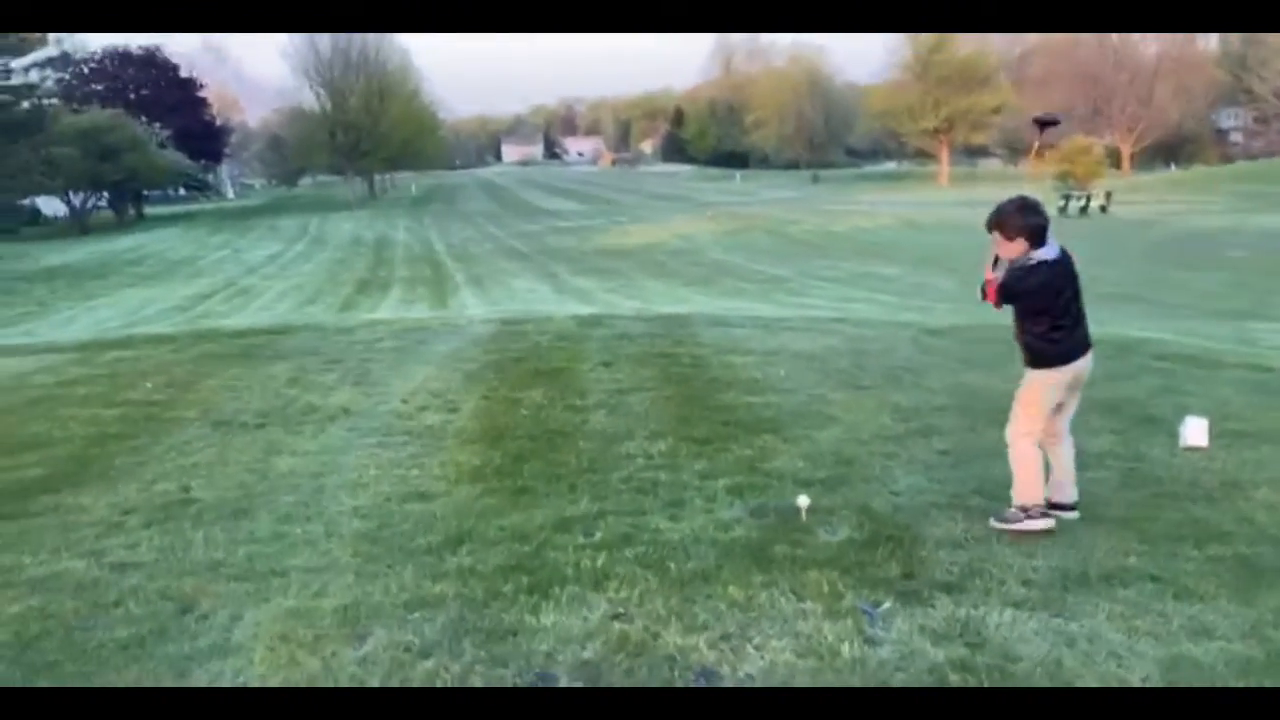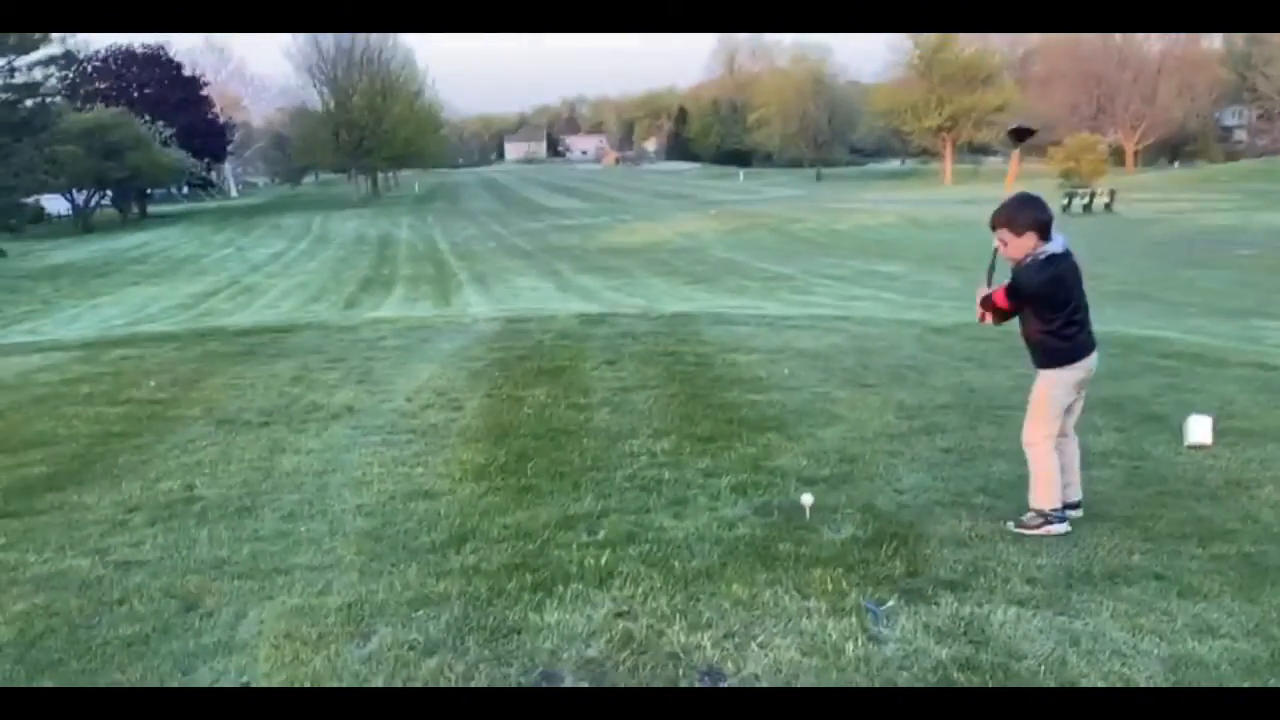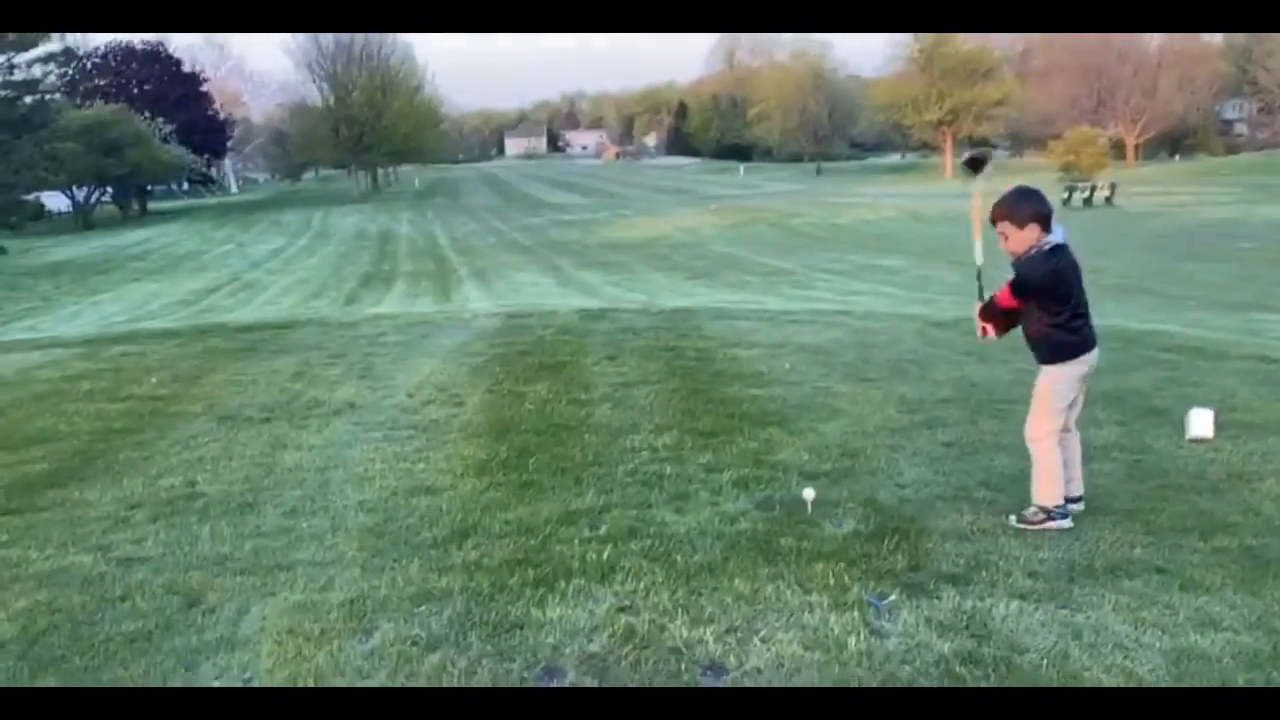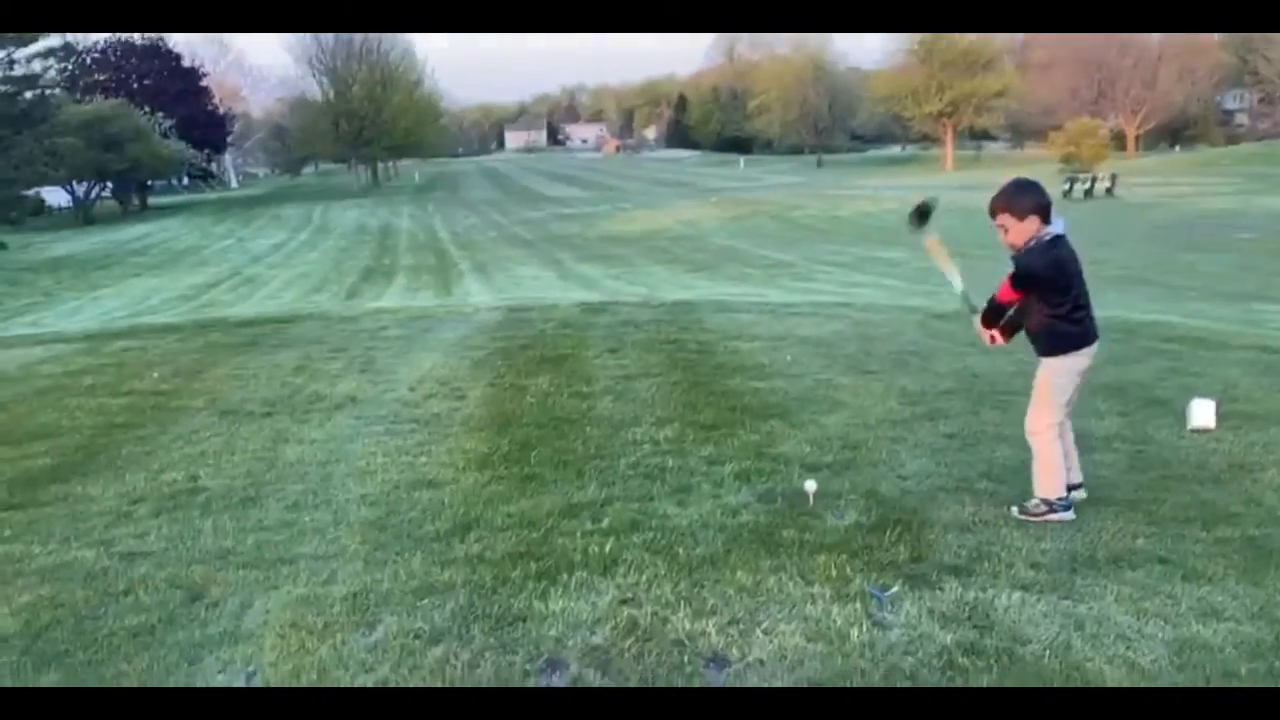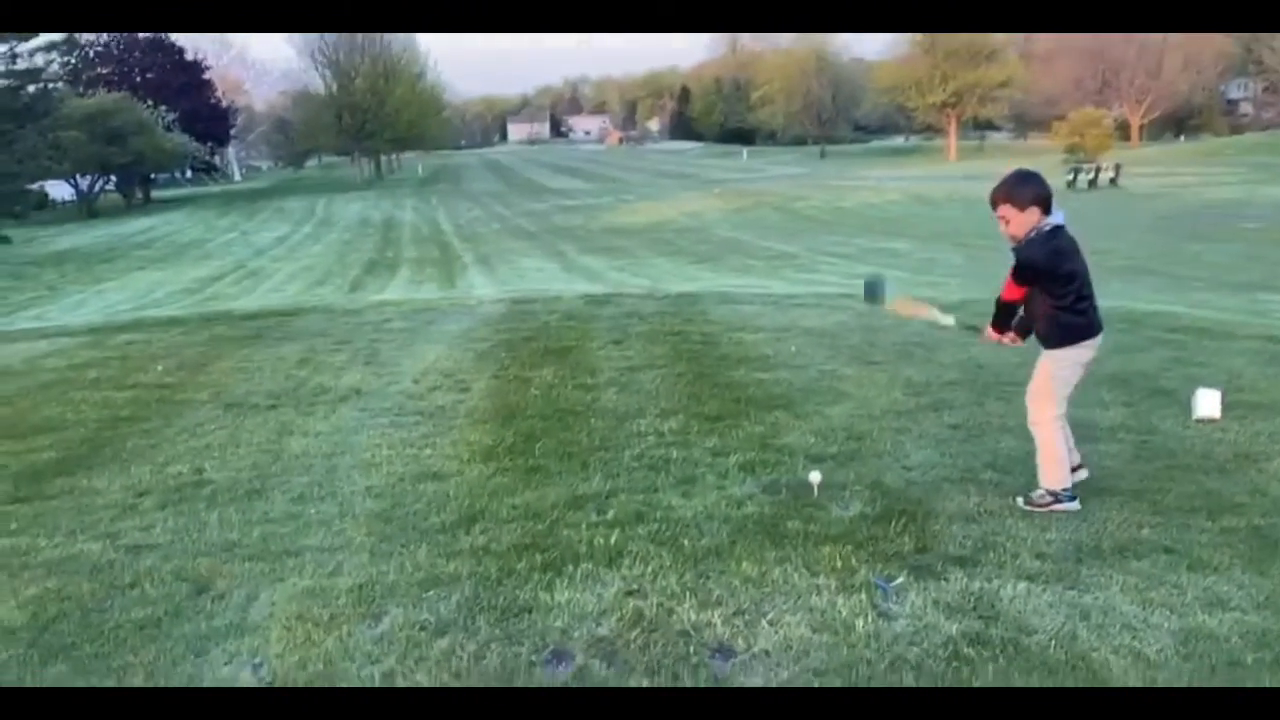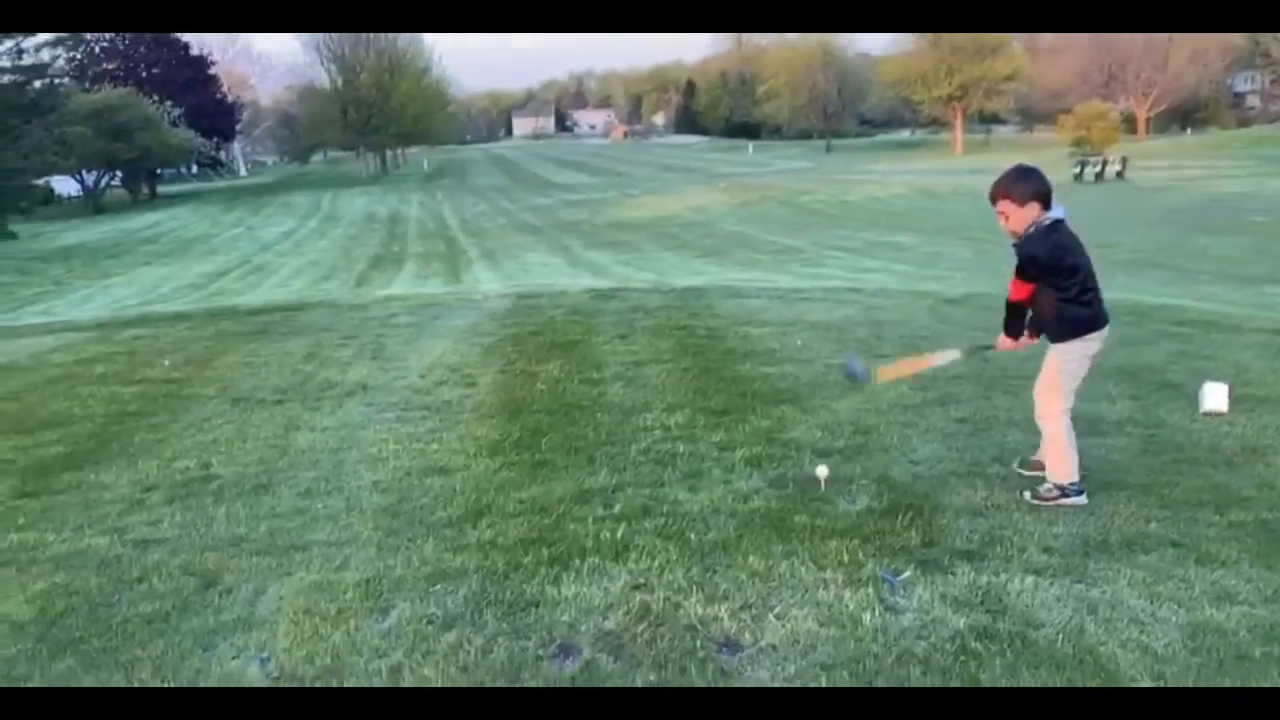
dt=0.1s
person 1, frame 1
left shoulder: (1020, 281)
right shoulder: (1060, 260)
left elbow: (995, 294)
left wrist: (990, 278)
right wrist: (1003, 276)
left hip: (1049, 367)
right hip: (1077, 358)
left knee: (1021, 433)
right knee: (1055, 432)
left ankle: (1030, 508)
right ankle: (1063, 499)
person 1, frame 2
left shoulder: (1030, 277)
right shoulder: (1062, 258)
left elbow: (1001, 301)
left wrist: (984, 302)
right wrist: (997, 312)
left hip: (1059, 365)
right hip: (1082, 357)
left knee: (1037, 437)
right knee: (1062, 431)
left ankle: (1049, 511)
right ankle: (1069, 498)
person 1, frame 3
left shoulder: (1035, 270)
right shoulder: (1054, 255)
left elbow: (1006, 301)
left wrist: (983, 315)
right wrist: (998, 323)
left hip: (1062, 360)
right hip: (1079, 353)
left knee: (1041, 431)
right knee: (1063, 427)
left ankle: (1051, 507)
right ankle: (1071, 493)
person 1, frame 4
left shoulder: (1035, 261)
right shoulder: (1053, 248)
left elbow: (1007, 296)
left wrist: (986, 321)
right wrist: (1004, 329)
left hip: (1062, 352)
right hip: (1079, 344)
left knee: (1041, 424)
right knee: (1055, 418)
left ankle: (1054, 499)
right ankle: (1071, 481)
person 1, frame 5
left shoulder: (1034, 253)
right shoulder: (1055, 240)
left elbow: (1011, 296)
left wrist: (998, 327)
right wrist: (1018, 329)
left hip: (1068, 342)
right hip: (1078, 335)
left knee: (1043, 412)
right knee: (1043, 402)
left ankle: (1059, 490)
right ankle: (1069, 463)
person 1, frame 6
left shoulder: (1035, 248)
right shoulder: (1055, 235)
left elbow: (1019, 294)
left wrist: (1009, 332)
right wrist: (1032, 330)
left hip: (1075, 335)
right hip: (1084, 328)
left knee: (1050, 405)
right knee: (1050, 397)
left ankle: (1067, 484)
right ankle: (1050, 457)
